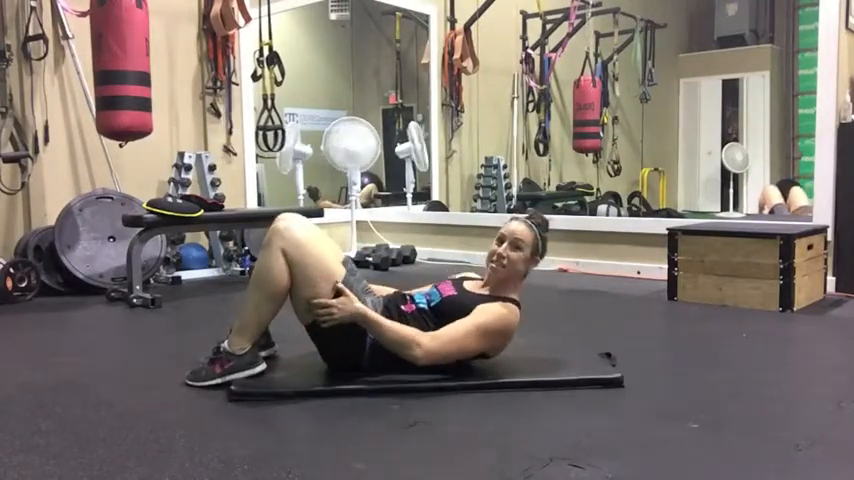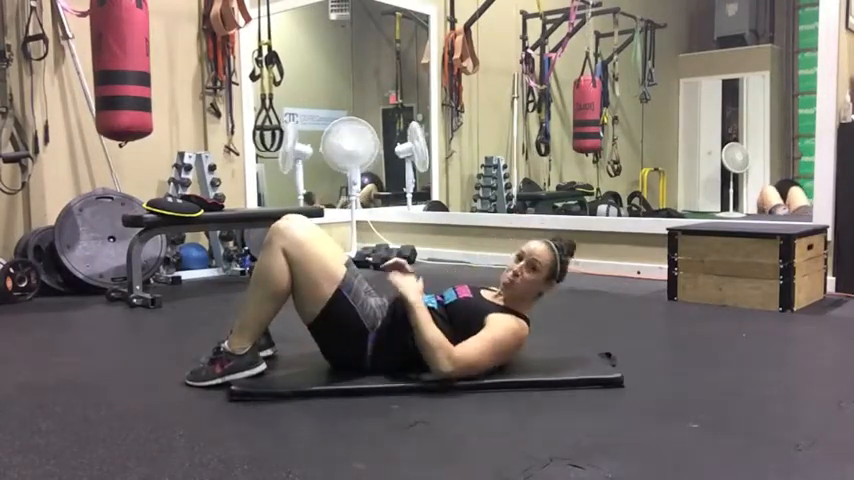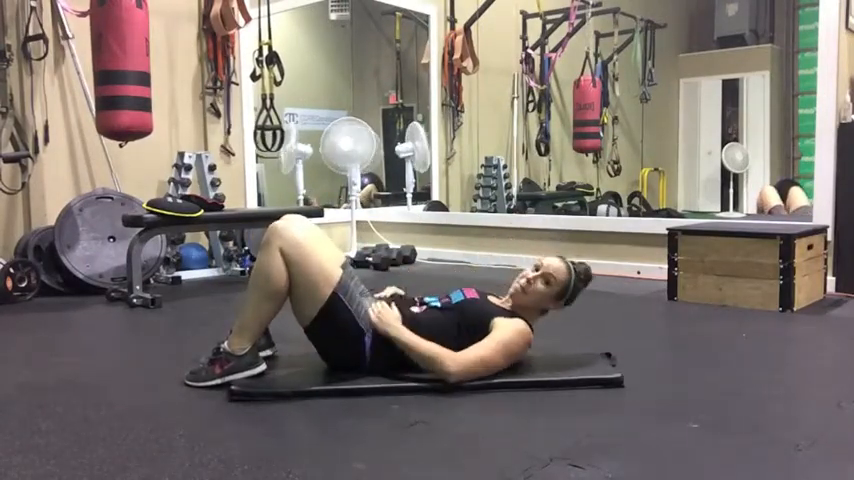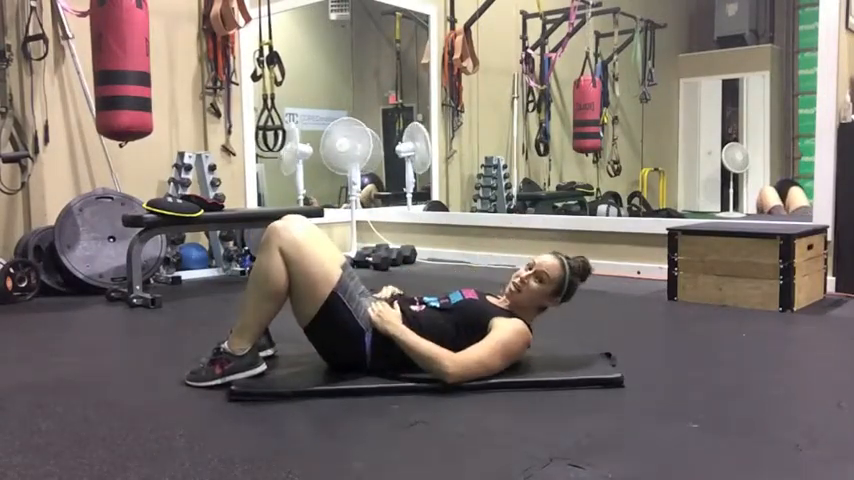
dt=0.5s
person 1, frame 1
left shoulder: (502, 315)
right shoulder: (472, 281)
left elbow: (423, 350)
left wrist: (359, 313)
right wrist: (355, 286)
left hip: (364, 343)
right hip: (376, 314)
left knee: (285, 237)
right knee: (288, 225)
left ankle: (239, 353)
right ankle: (254, 336)
person 1, frame 2
left shoulder: (511, 327)
right shoulder: (492, 296)
left elbow: (447, 364)
left wrist: (414, 299)
right wrist: (412, 284)
left hip: (366, 340)
right hip: (375, 316)
left knee: (286, 236)
right knee: (291, 227)
left ankle: (239, 353)
right ankle: (255, 336)
person 1, frame 3
left shoulder: (516, 331)
right shoulder: (495, 305)
left elbow: (453, 367)
left wrist: (396, 330)
right wrist: (405, 302)
left hip: (364, 342)
right hip: (373, 319)
left knee: (284, 236)
right knee: (291, 227)
left ankle: (238, 353)
right ankle: (255, 336)
person 1, frame 4
left shoulder: (515, 331)
right shoulder: (495, 304)
left elbow: (452, 368)
left wrist: (394, 328)
right wrist: (398, 298)
left hip: (364, 341)
right hip: (372, 316)
left knee: (284, 236)
right knee: (291, 227)
left ankle: (238, 353)
right ankle: (255, 335)
